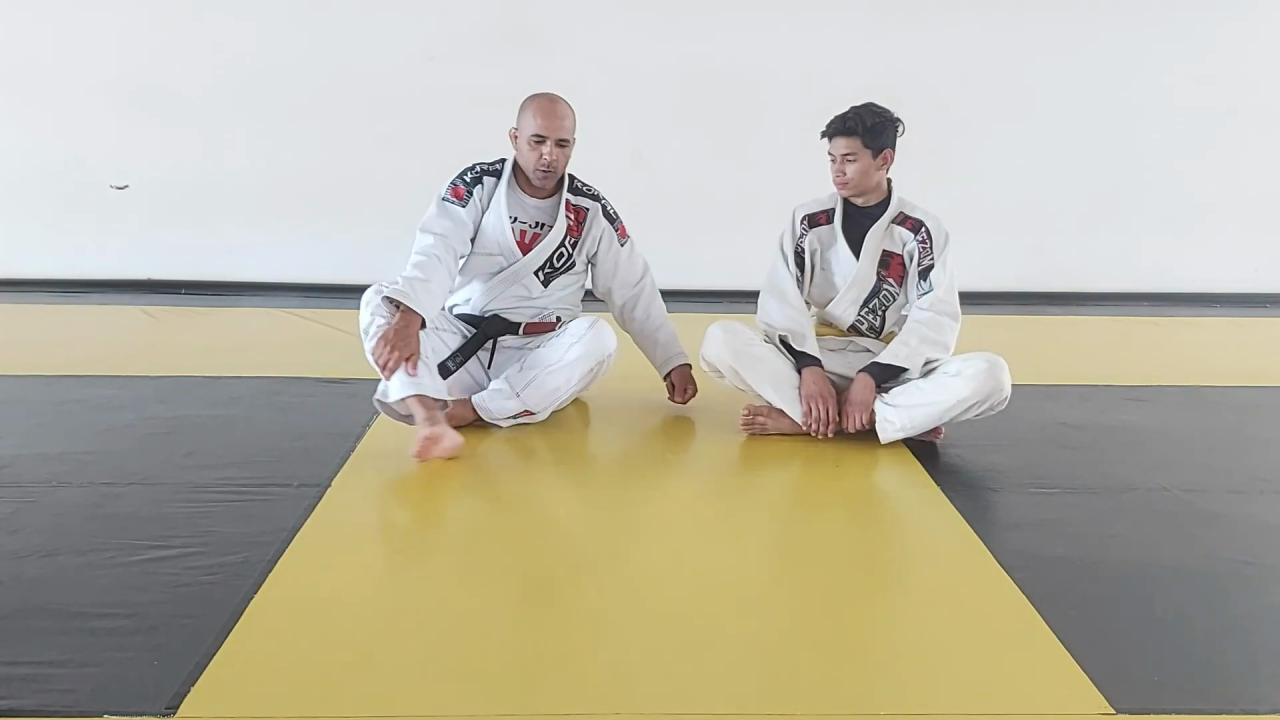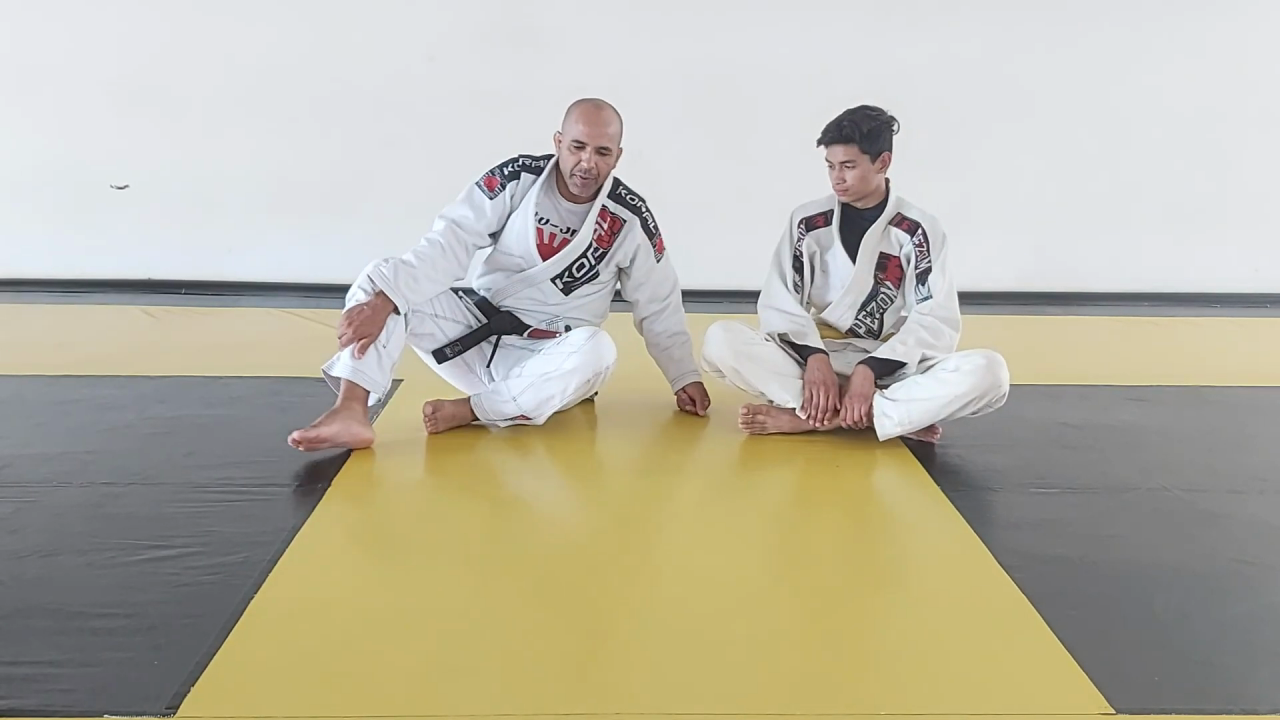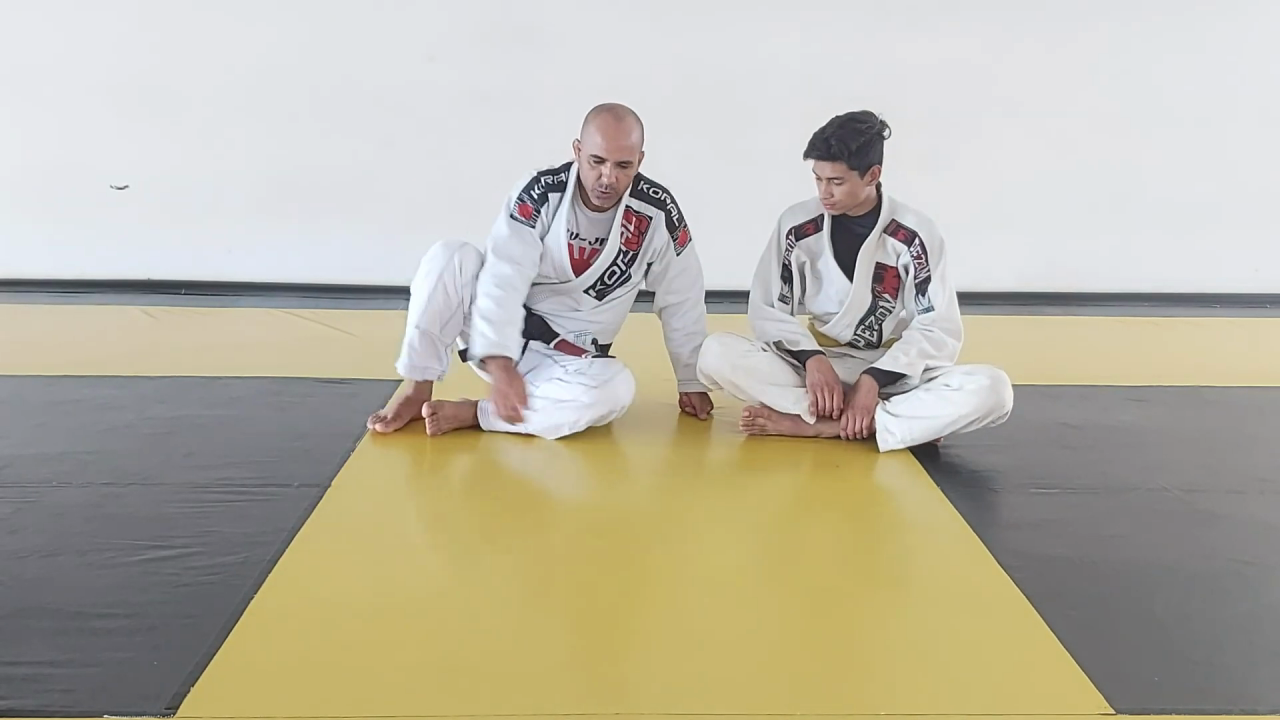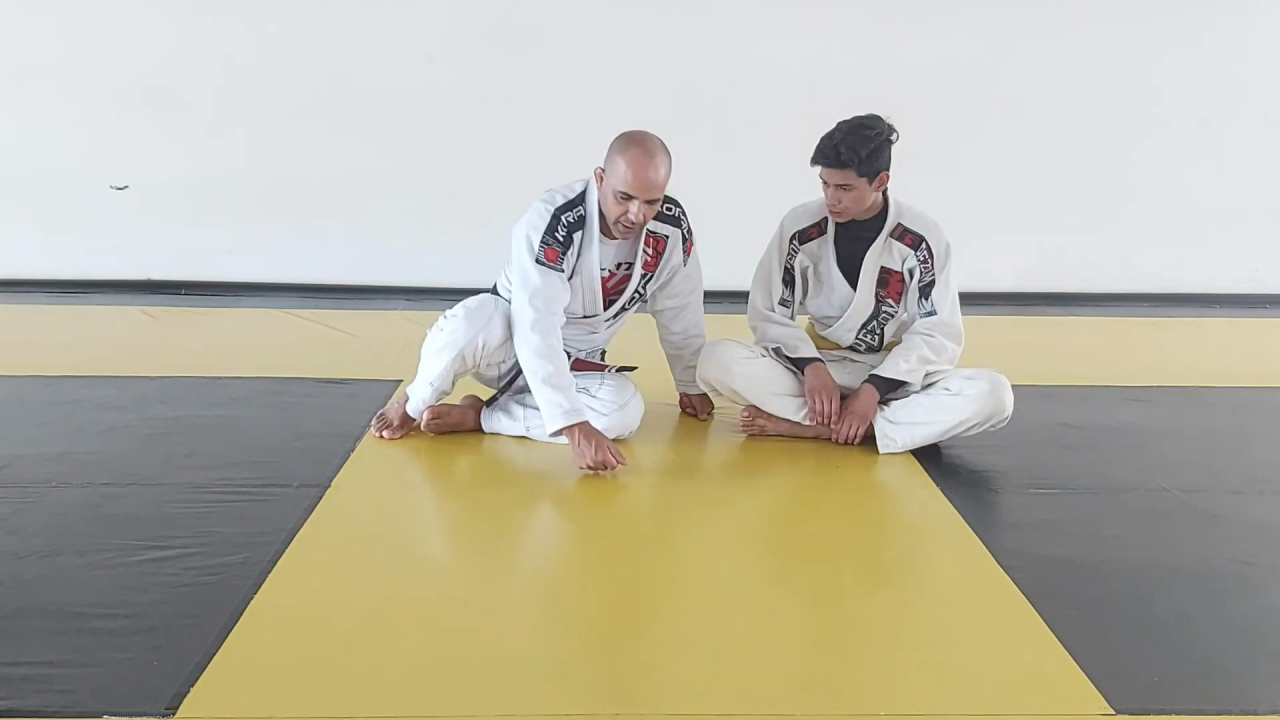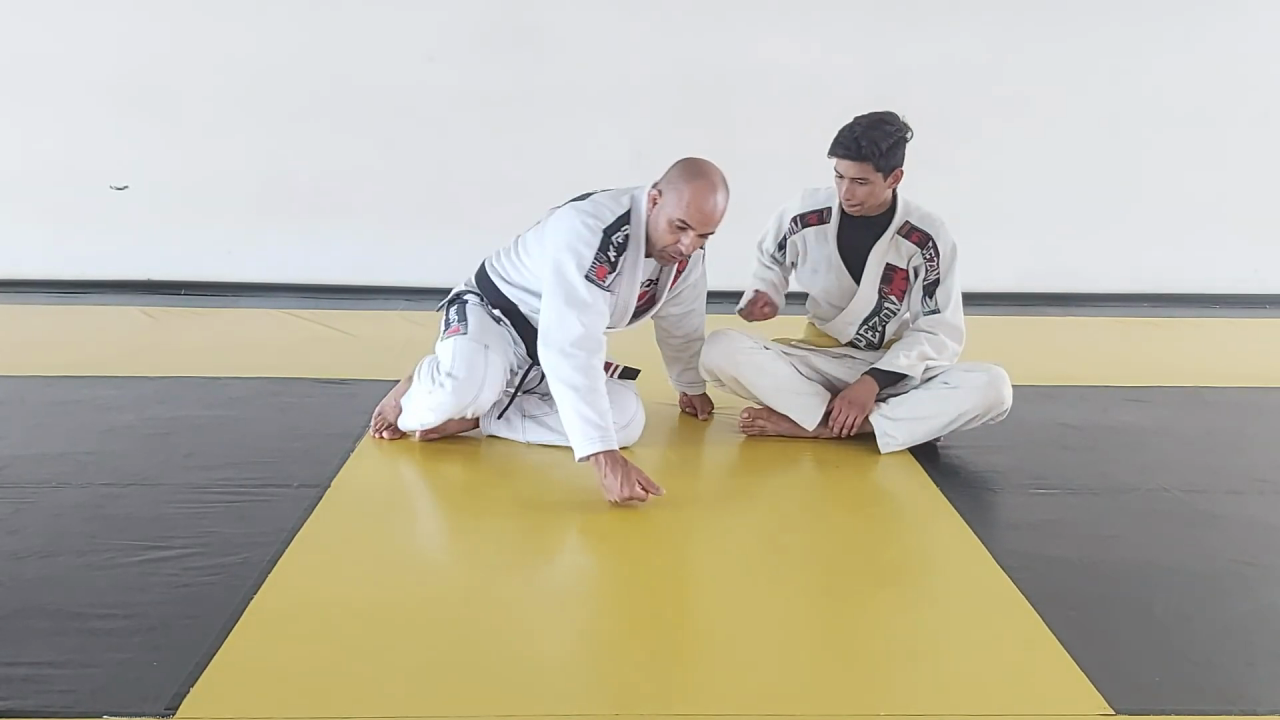
dt=0.4s
person 1, frame 1
left shoulder: (591, 209)
right shoulder: (476, 185)
left elbow: (634, 291)
right elbow: (434, 256)
left wrist: (674, 362)
right wrist: (408, 318)
left hip: (540, 356)
right hip: (464, 346)
left knee: (597, 339)
right knee: (379, 302)
left ankle: (469, 411)
right ankle: (431, 420)
person 1, frame 2
left shoulder: (630, 218)
right shoulder: (516, 178)
left elbow: (659, 306)
right elbow: (447, 243)
left wrist: (686, 377)
right wrist: (384, 299)
left hip: (546, 361)
right hip: (475, 333)
left knee: (596, 351)
right knee: (380, 279)
left ankle: (472, 411)
right ankle: (351, 414)
person 1, frame 3
left shoulder: (658, 212)
right shoulder: (540, 193)
left elbow: (682, 301)
right elbow: (503, 278)
left wrist: (691, 382)
right wrist: (501, 364)
left hip: (569, 360)
right hip: (507, 334)
left knee: (616, 389)
right knee: (451, 257)
left ankle: (477, 414)
right ankle: (417, 392)
person 1, frame 4
left shoulder: (671, 226)
right shoulder: (551, 220)
left elbow: (680, 307)
right elbow: (535, 331)
left wrist: (690, 385)
right wrist: (575, 426)
left hip: (576, 364)
right hip: (509, 341)
left knee: (625, 410)
right knee: (475, 321)
left ankle: (480, 415)
right ankle: (414, 405)
person 1, frame 5
left shoulder: (687, 243)
right shoulder: (587, 229)
left elbow: (681, 316)
right elbow: (570, 351)
left wrist: (691, 386)
right wrist: (606, 459)
left hip: (560, 352)
right hip: (495, 313)
left knee: (626, 420)
right knee: (465, 388)
left ankle: (479, 416)
right ankle: (415, 397)
person 2, frame 1
left shoulder: (921, 229)
right shoulder: (808, 219)
left elbow: (934, 319)
right elbow: (781, 298)
left wrist: (871, 376)
right wrist: (809, 368)
left hip: (891, 366)
right hip: (820, 357)
left knee: (989, 376)
right knee: (720, 341)
left ankle: (806, 419)
person 2, frame 2
left shoulder: (920, 230)
right shoulder: (806, 220)
left elbow: (935, 323)
right elbow: (779, 303)
left wrist: (870, 369)
right wrist: (814, 358)
left hip: (892, 365)
right hip: (817, 356)
left knee: (987, 373)
right knee: (720, 340)
left ankle: (810, 416)
person 2, frame 3
left shoulder: (916, 233)
right shoulder: (796, 224)
left elbow: (937, 329)
right elbow: (768, 310)
left wrist: (873, 379)
right wrist: (812, 359)
left hip: (892, 370)
right hip: (816, 363)
left knee: (992, 391)
right knee: (716, 354)
left ankle: (819, 425)
person 2, frame 4
left shoulder: (922, 237)
right shoulder: (799, 226)
left elbow: (936, 334)
right elbow: (768, 313)
left wrist: (874, 388)
right wrist: (811, 366)
left hip: (893, 372)
right hip: (817, 363)
left knee: (993, 395)
right knee: (717, 363)
left ankle: (816, 425)
person 2, frame 5
left shoulder: (928, 236)
right shoulder: (805, 213)
left elbow: (939, 333)
right elbow: (770, 260)
left wrist: (873, 382)
right wrist: (762, 295)
left hip: (893, 369)
right hip: (821, 360)
left knee: (992, 388)
right knee: (719, 351)
left ankle: (814, 423)
